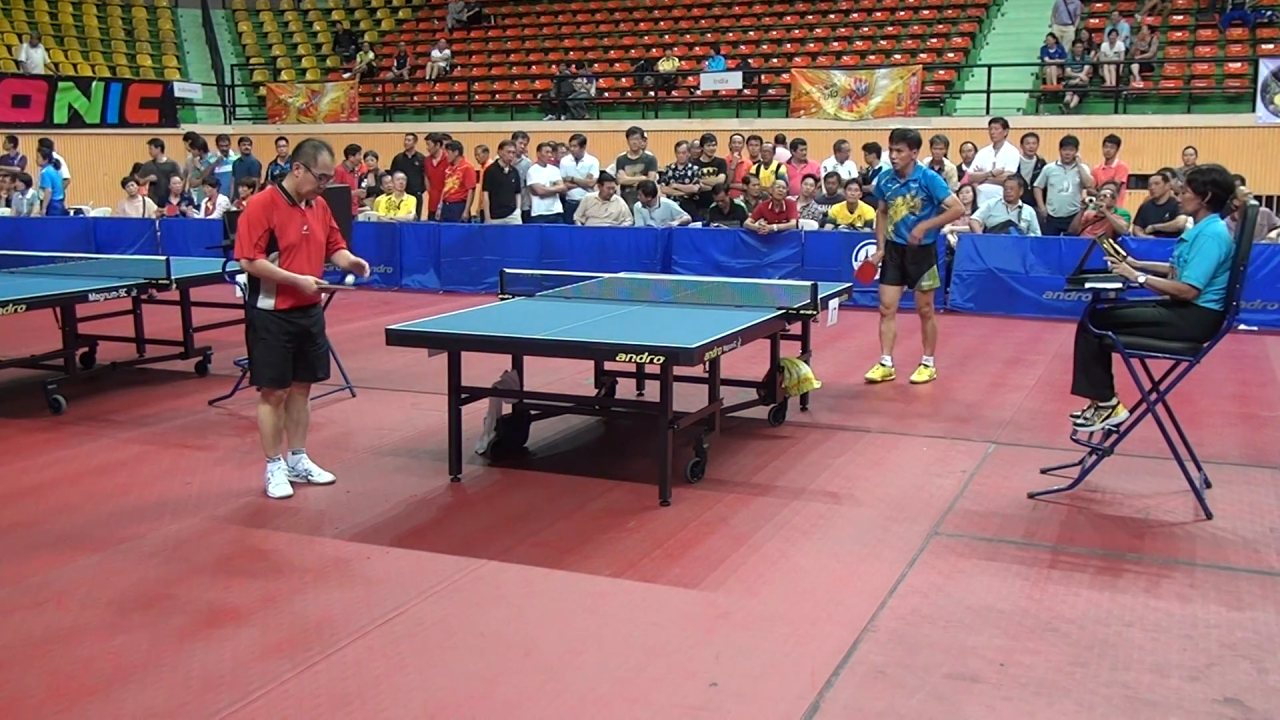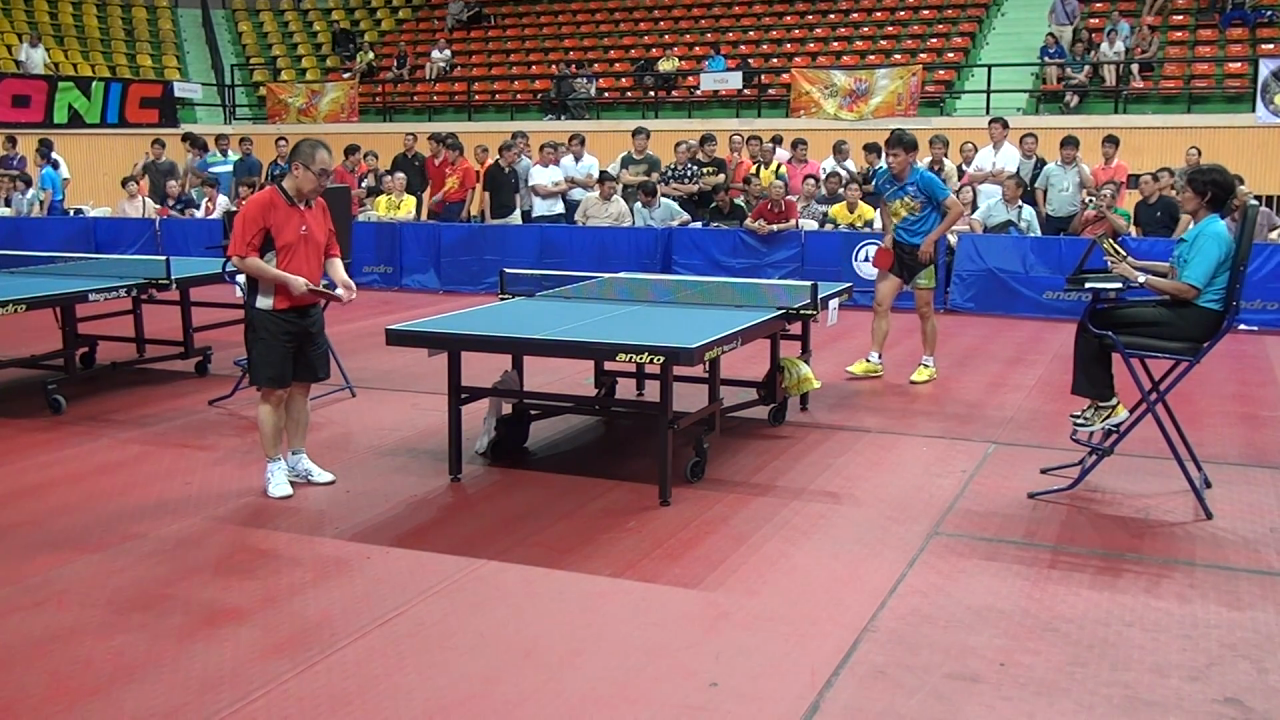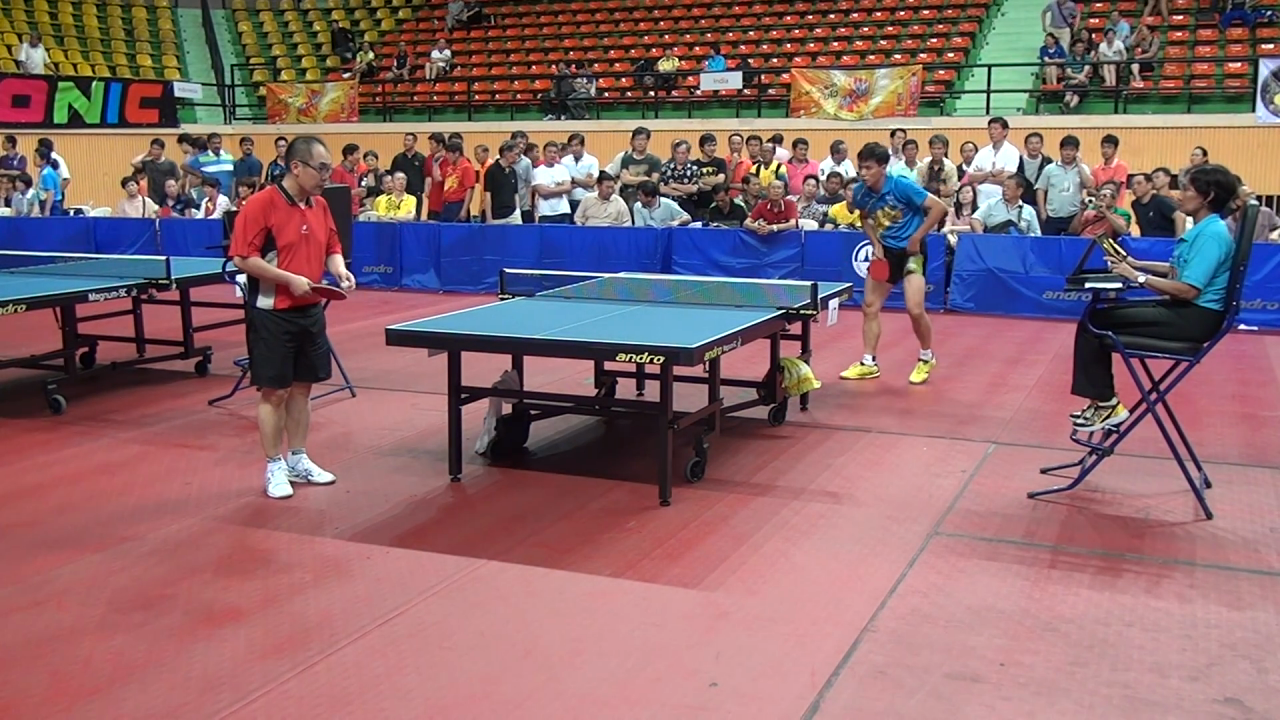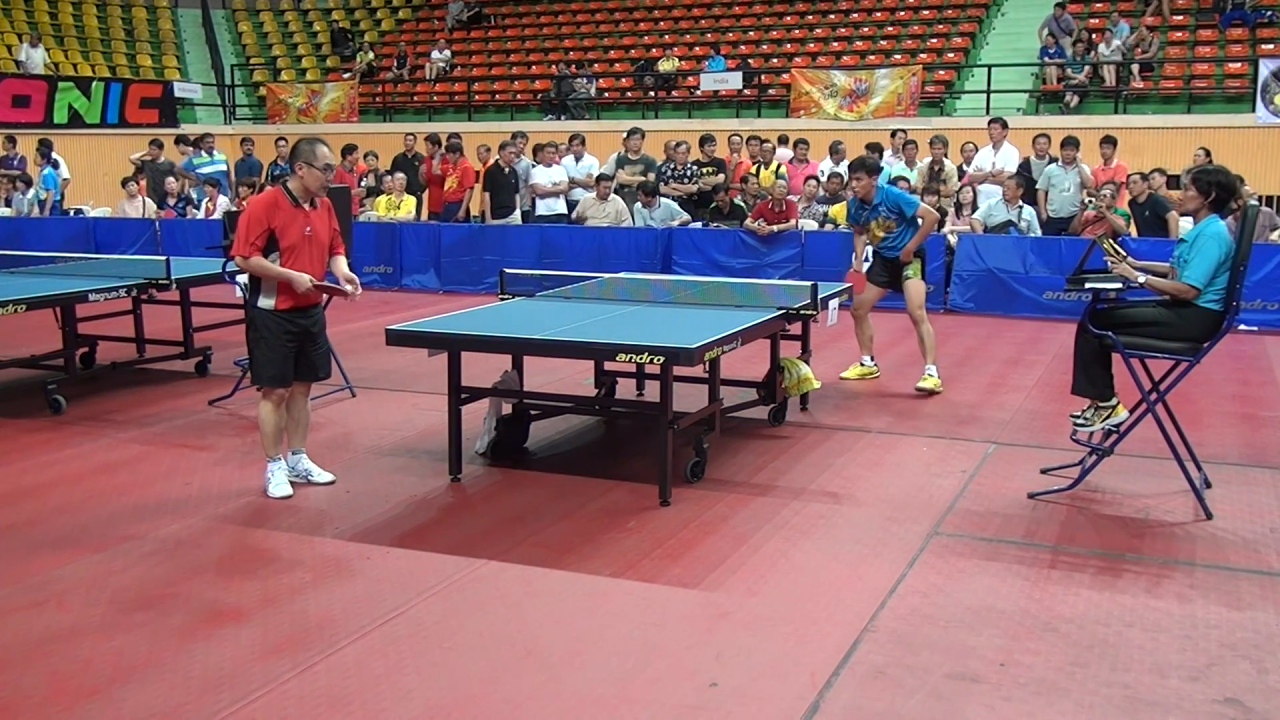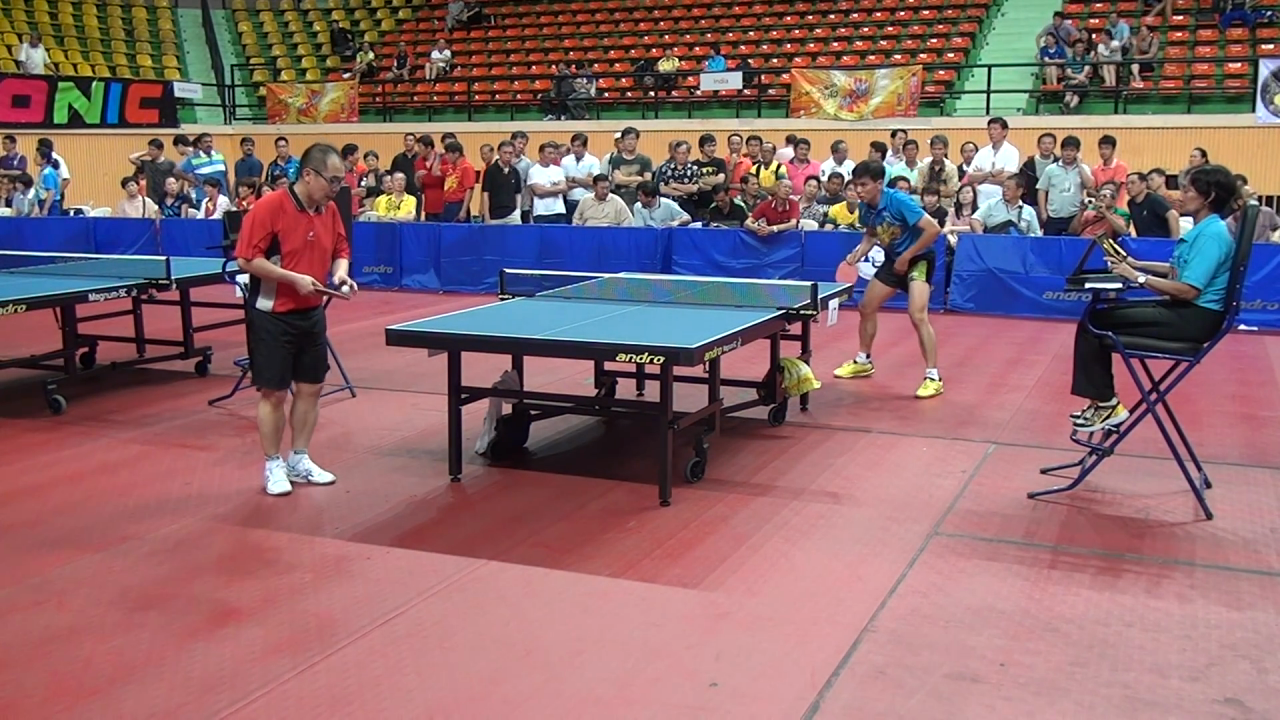
dt=0.3s
person 1, frame 1
left shoulder: (319, 206)
right shoulder: (262, 205)
left elbow: (334, 247)
right elbow: (248, 260)
left wrist: (352, 261)
right wrist: (297, 279)
left hip: (309, 313)
right hip: (272, 315)
left knee: (301, 388)
right knee: (274, 392)
left ankle: (297, 460)
right ankle: (274, 468)
person 1, frame 2
left shoulder: (319, 206)
right shoulder: (261, 205)
left elbow: (330, 252)
right elbow: (240, 257)
left wrist: (341, 279)
right wrist: (287, 279)
left hip: (309, 313)
right hip: (271, 315)
left knee: (301, 389)
right knee: (274, 392)
left ankle: (297, 460)
right ankle: (274, 468)
person 1, frame 3
left shoulder: (320, 206)
right shoulder: (262, 205)
left elbow: (332, 248)
right elbow: (242, 258)
left wrist: (339, 270)
right wrist: (289, 279)
left hip: (311, 312)
right hip: (272, 315)
left knee: (301, 389)
right knee: (275, 392)
left ankle: (298, 460)
right ankle: (275, 468)
person 1, frame 4
left shoulder: (324, 206)
right shoulder: (265, 205)
left elbow: (335, 249)
right elbow: (244, 257)
left wrist: (343, 271)
right wrist: (291, 276)
left hip: (311, 312)
right hip: (272, 314)
left knee: (301, 389)
right knee: (275, 392)
left ankle: (297, 460)
right ankle: (274, 468)
person 1, frame 5
left shoulder: (330, 210)
right shoulder: (269, 207)
left elbow: (340, 250)
right elbow: (246, 259)
left wrist: (340, 272)
right wrist: (293, 278)
left hip: (311, 314)
right hip: (271, 316)
left knee: (310, 390)
right knee: (275, 394)
left ankle: (298, 459)
right ankle: (273, 466)
person 2, frame 1
left shoulder: (1211, 234)
right shoulder: (1202, 229)
left elbow: (1188, 290)
left wrist: (1138, 277)
right wrist: (1137, 264)
left hip: (1194, 318)
right hip: (1182, 311)
left knee: (1094, 322)
right knee: (1098, 316)
left ankle: (1106, 404)
right ankle: (1104, 401)
person 2, frame 2
left shoulder: (1211, 234)
right shoulder: (1203, 229)
left elbow: (1188, 289)
left wrist: (1138, 277)
right wrist: (1137, 264)
left hip: (1193, 318)
right hip: (1182, 311)
left knee: (1094, 321)
right knee: (1097, 315)
left ankle: (1106, 403)
right ankle: (1104, 400)
person 2, frame 3
left shoulder: (1211, 234)
right shoulder: (1203, 229)
left elbow: (1188, 289)
left wrist: (1138, 277)
right wrist: (1137, 264)
left hip: (1194, 318)
right hip: (1183, 311)
left knee: (1094, 321)
right knee: (1098, 315)
left ankle: (1106, 403)
right ankle: (1104, 400)
person 2, frame 4
left shoulder: (1212, 234)
right shoulder: (1203, 230)
left elbow: (1188, 290)
left wrist: (1138, 277)
right wrist: (1137, 264)
left hip: (1193, 318)
right hip: (1183, 311)
left knee: (1094, 322)
right knee: (1097, 316)
left ankle: (1106, 403)
right ankle: (1104, 401)
person 2, frame 5
left shoulder: (1212, 234)
right shoulder: (1203, 229)
left elbow: (1188, 290)
left wrist: (1138, 277)
right wrist: (1138, 264)
left hip: (1194, 318)
right hip: (1183, 311)
left knee: (1094, 321)
right knee: (1098, 315)
left ankle: (1106, 403)
right ankle: (1104, 401)
person 3, frame 1
left shoulder: (928, 178)
right shoulder: (884, 179)
left elbow: (957, 209)
left wrist: (925, 226)
right wrist: (879, 246)
left hip: (921, 251)
right hip: (894, 249)
left knee: (925, 311)
right knee: (886, 309)
left ankle: (928, 364)
right ankle: (886, 364)
person 3, frame 2
left shoulder: (926, 180)
right shoulder: (883, 179)
left elbow: (956, 209)
left wrist: (931, 239)
right wrist: (888, 234)
left hip: (920, 250)
right hip: (896, 248)
left knee: (924, 310)
right knee: (880, 305)
left ankle: (928, 364)
right ankle: (874, 360)
person 3, frame 3
left shoulder: (902, 186)
right shoulder: (860, 192)
left elbow: (939, 208)
left wrist: (917, 237)
right wrist: (875, 243)
left hip: (910, 249)
right hip: (885, 251)
left knee: (915, 309)
right knee: (869, 307)
left ankle: (926, 358)
right ankle: (869, 363)
person 3, frame 4
left shoulder: (893, 196)
right shoulder: (855, 205)
left elbow: (932, 216)
left wrist: (911, 247)
right wrist: (858, 259)
left hip: (908, 257)
right hip: (882, 259)
left knee: (917, 313)
right knee: (858, 309)
left ankle: (931, 373)
right ankle: (868, 364)
person 3, frame 5
left shoulder: (899, 201)
right shoulder: (865, 208)
left elbow: (934, 229)
left wrist: (906, 257)
right wrist: (857, 254)
left hip: (919, 258)
right hip: (893, 260)
left knee: (917, 315)
right knee: (866, 308)
left ankle: (933, 377)
right ankle: (863, 361)
